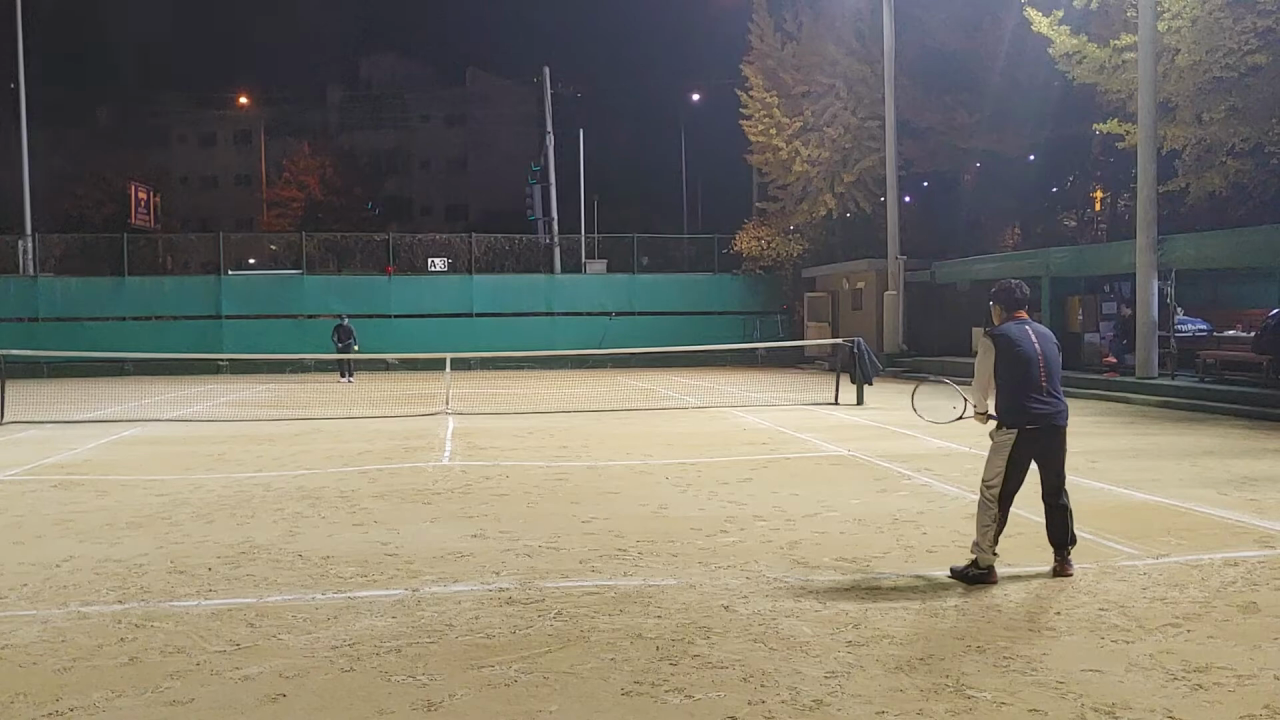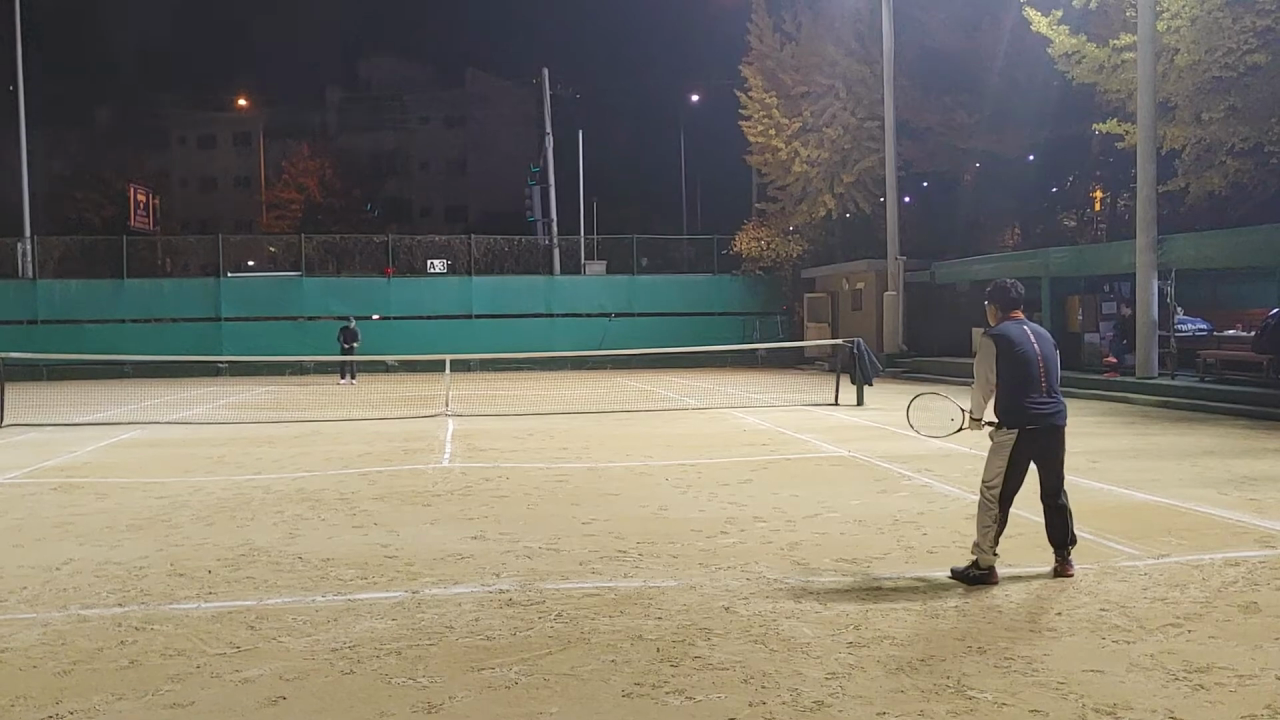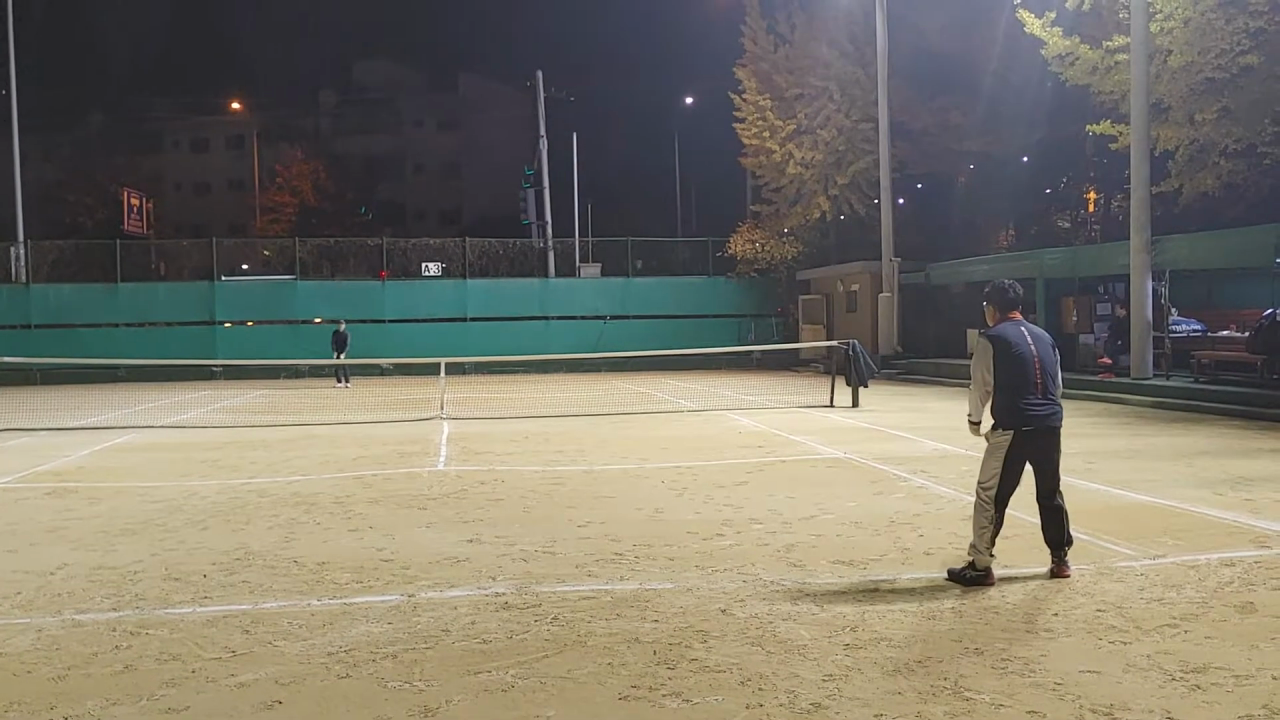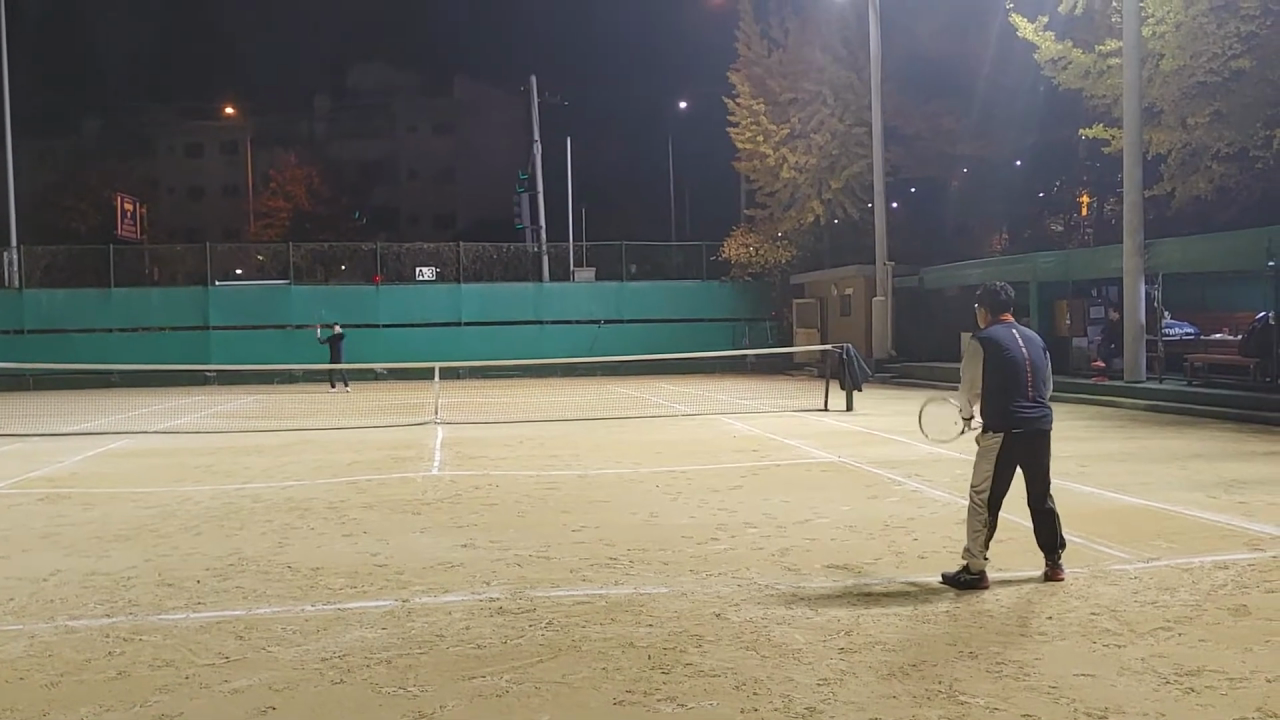
dt=0.7s
person 1, frame 1
left shoulder: (995, 338)
right shoulder: (1048, 336)
left elbow: (982, 383)
left wrist: (981, 410)
left hip: (1018, 427)
right hip: (1055, 423)
left knee: (995, 495)
right knee: (1055, 492)
left ankle: (984, 564)
right ankle: (1063, 558)
person 1, frame 2
left shoulder: (994, 337)
right shoulder: (1044, 335)
left elbow: (984, 384)
right elbow: (1052, 381)
left wrist: (976, 416)
left hip: (1018, 427)
right hip: (1054, 422)
left knee: (994, 496)
right knee: (1054, 492)
left ankle: (984, 565)
right ankle: (1064, 558)
person 1, frame 3
left shoulder: (992, 338)
right shoulder: (1044, 337)
left elbow: (981, 386)
right elbow: (1057, 386)
left wrist: (975, 419)
left hip: (1013, 428)
right hip: (1050, 425)
left knee: (990, 497)
right knee: (1050, 494)
left ankle: (980, 566)
right ankle: (1060, 559)
person 1, frame 4
left shoulder: (983, 341)
right shoulder: (1034, 339)
left elbow: (969, 387)
right elbow: (1047, 386)
left wrist: (967, 414)
left hip: (1003, 430)
right hip: (1039, 426)
left knee: (983, 500)
right knee: (1041, 496)
left ankle: (975, 569)
right ankle: (1054, 562)
